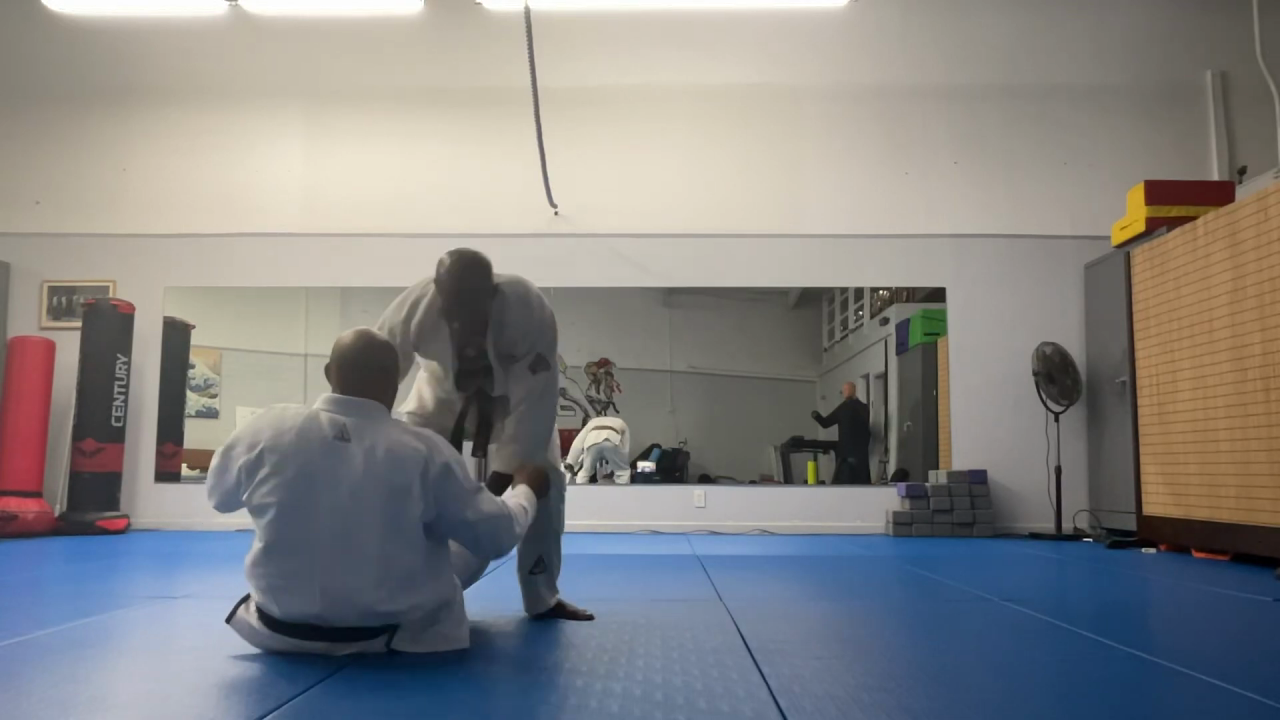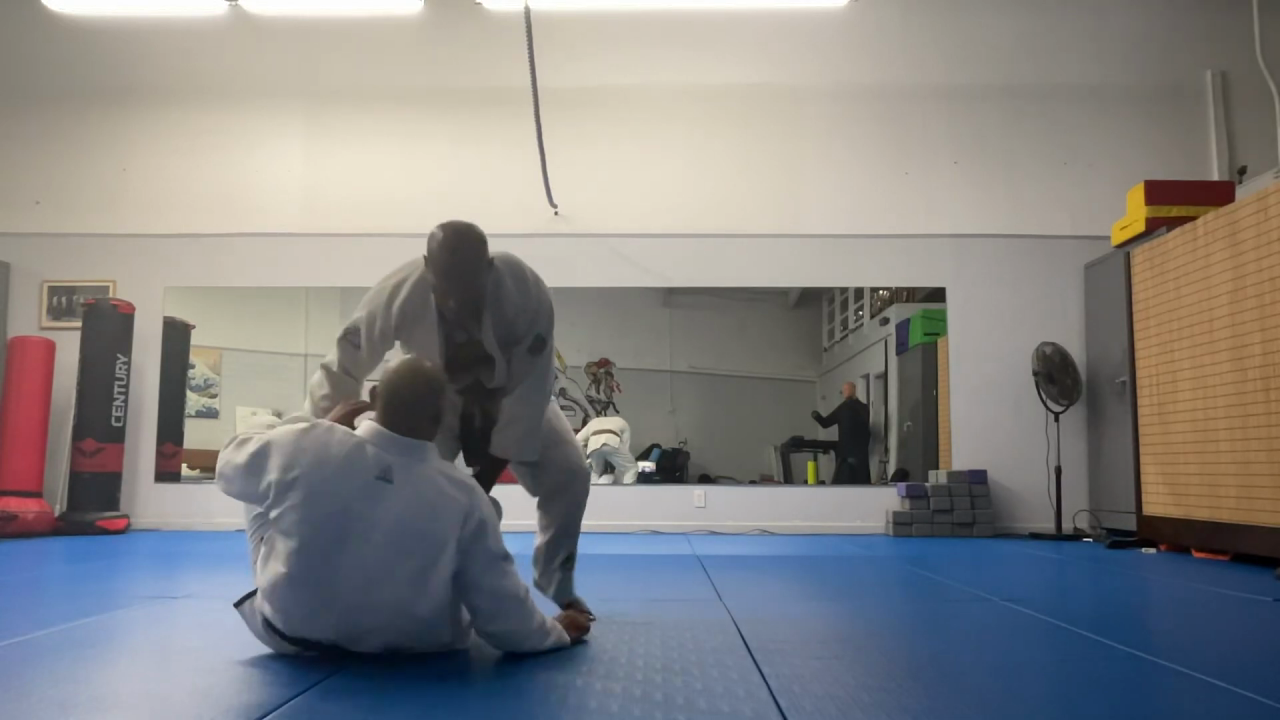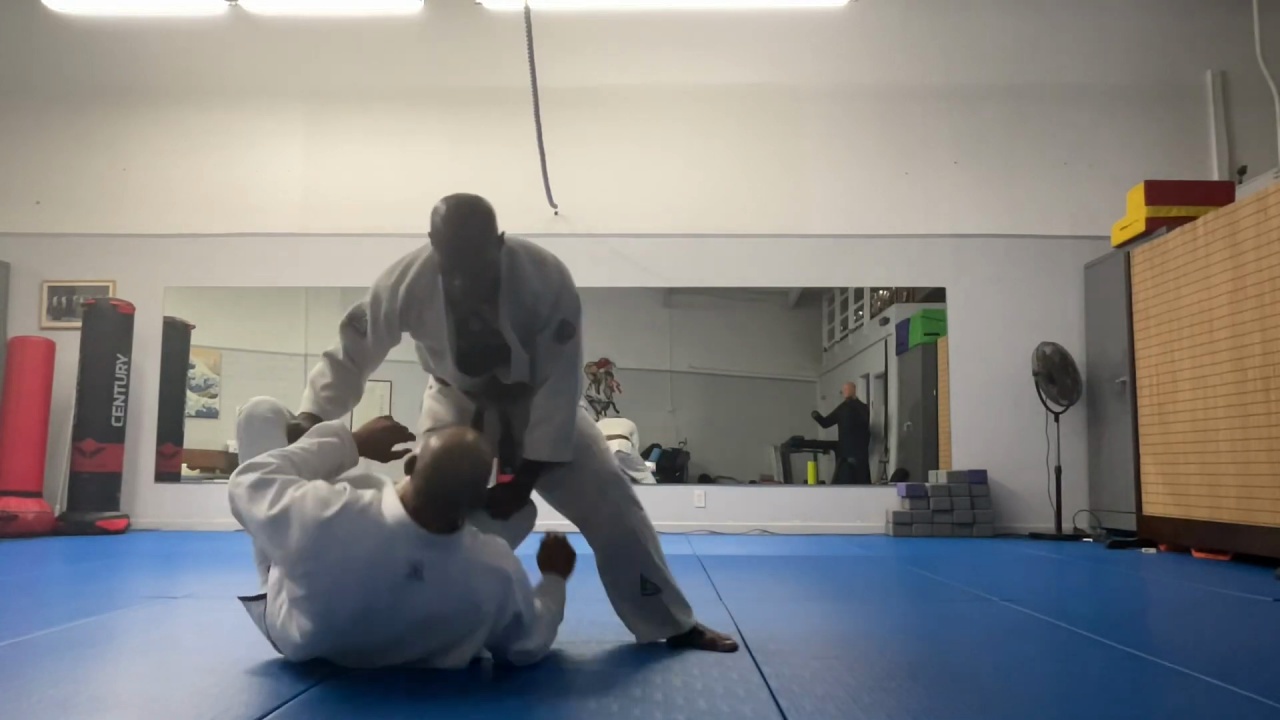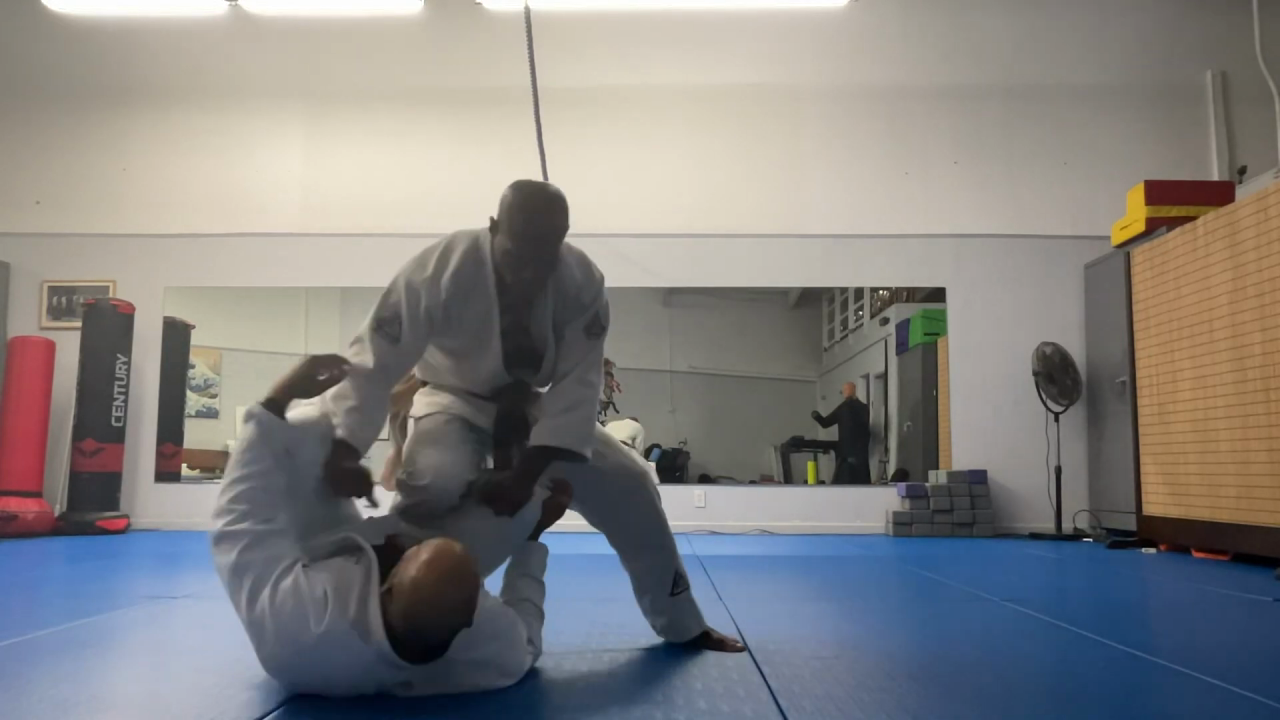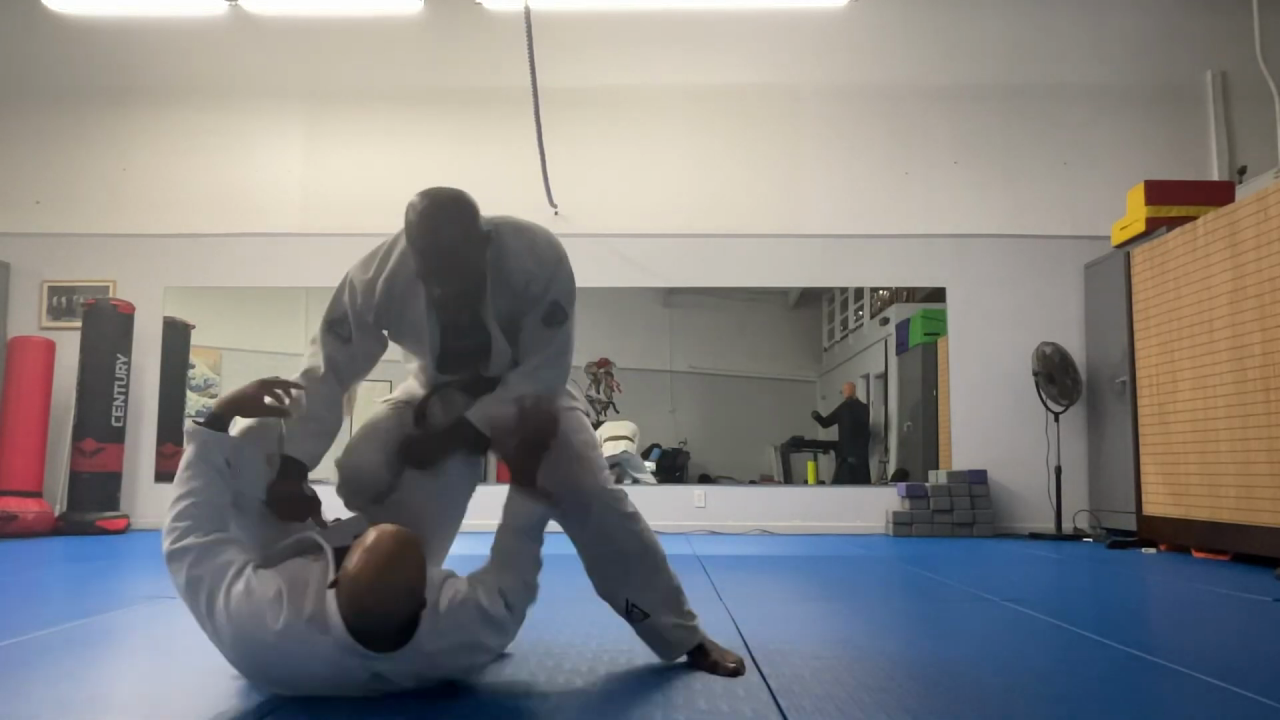
dt=0.4s
person 1, frame 1
left shoulder: (530, 311)
right shoulder: (412, 310)
left elbow: (535, 405)
left wrist: (494, 486)
left hip: (513, 393)
right hip: (442, 392)
left knee: (543, 480)
left ankle: (541, 596)
person 1, frame 2
left shoulder: (525, 293)
right shoulder: (395, 296)
left elbow: (530, 388)
right elbow: (344, 366)
left wrist: (487, 474)
left hip: (512, 391)
left knee: (569, 475)
left ankle: (554, 581)
person 1, frame 3
left shoulder: (546, 278)
right shoulder: (404, 282)
left elbow: (558, 386)
right elbow: (350, 354)
left wrist: (523, 479)
right wrist: (310, 419)
left hip: (533, 399)
right hip: (457, 401)
left knee: (604, 493)
left ankle: (671, 623)
person 1, frame 4
left shoulder: (582, 281)
right shoulder: (437, 271)
left elbow: (577, 384)
right elbow: (373, 364)
left wrist: (527, 473)
right wrist: (345, 450)
left hip: (535, 404)
right hip: (454, 400)
left knee: (628, 488)
right knee: (433, 484)
left ankle: (684, 624)
person 1, frame 5
left shoulder: (536, 255)
right shoulder: (375, 279)
left elbow: (543, 372)
right elbow: (328, 372)
left wrist: (460, 434)
right wrist: (291, 469)
left hip: (532, 389)
right hip: (442, 390)
left knee: (592, 503)
right knee: (363, 473)
left ankle: (684, 635)
person 2, frame 1
left shoulder: (267, 429)
right shoulder: (425, 453)
left elbow: (220, 494)
right elbow: (495, 536)
right wrist: (525, 492)
left hip: (284, 629)
right hip: (389, 634)
person 2, frame 2
left shoulder: (304, 446)
right shoulder: (464, 500)
left elbow: (231, 463)
right elbow: (504, 615)
right wrist: (559, 632)
left hip: (288, 632)
right hip: (401, 646)
person 2, frame 3
left shoulder: (326, 518)
right shoulder: (498, 573)
left elbow: (253, 480)
right elbow: (525, 643)
left wrist: (347, 442)
right wrist: (554, 580)
person 2, frame 4
left shoulder: (294, 626)
right shoulder: (496, 657)
left elbow: (239, 523)
left wrist: (275, 404)
right wrist: (531, 537)
left knee: (305, 433)
person 2, frame 5
left shoulder: (255, 628)
right shoulder: (462, 627)
left elbow: (192, 534)
right elbow: (509, 586)
left wrist: (219, 418)
left knee: (248, 449)
